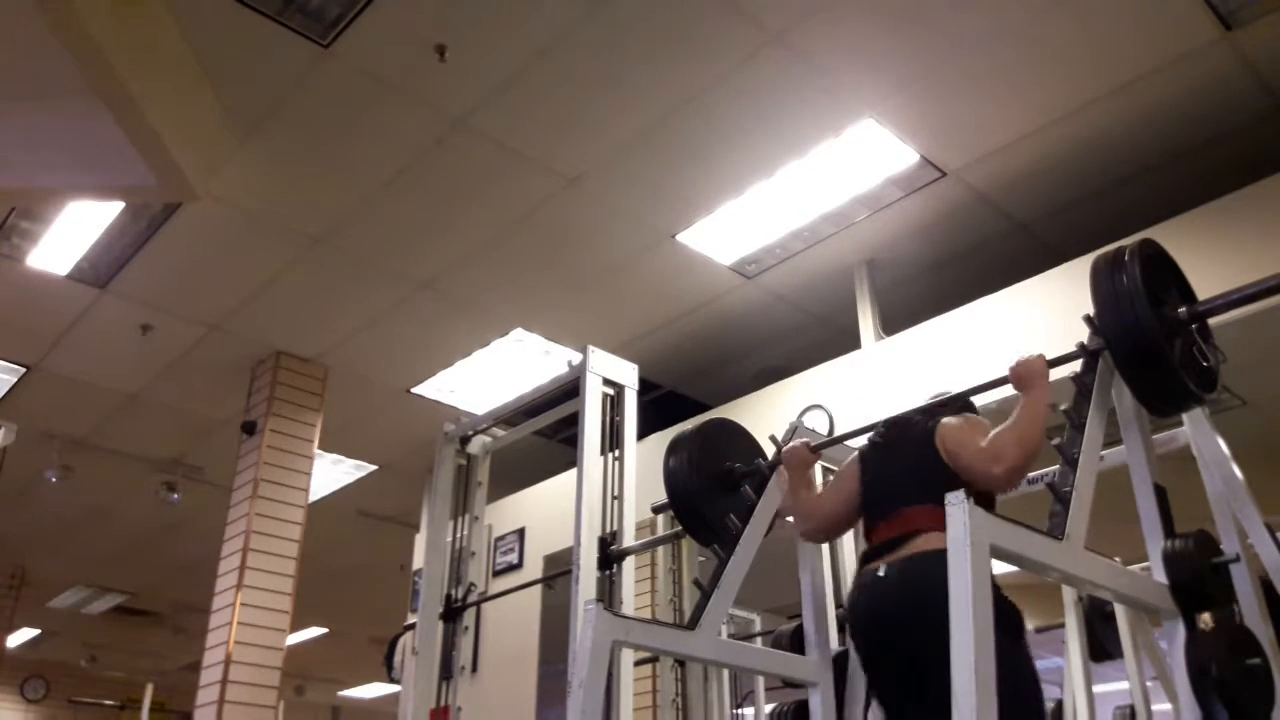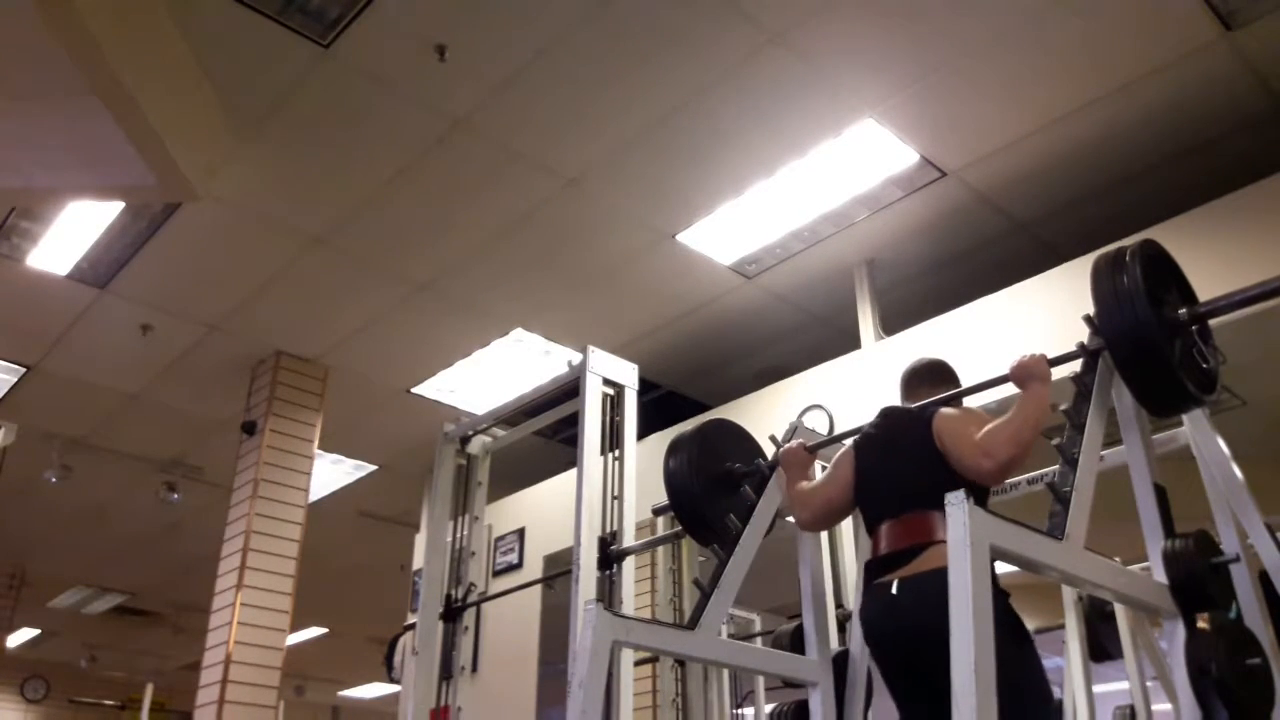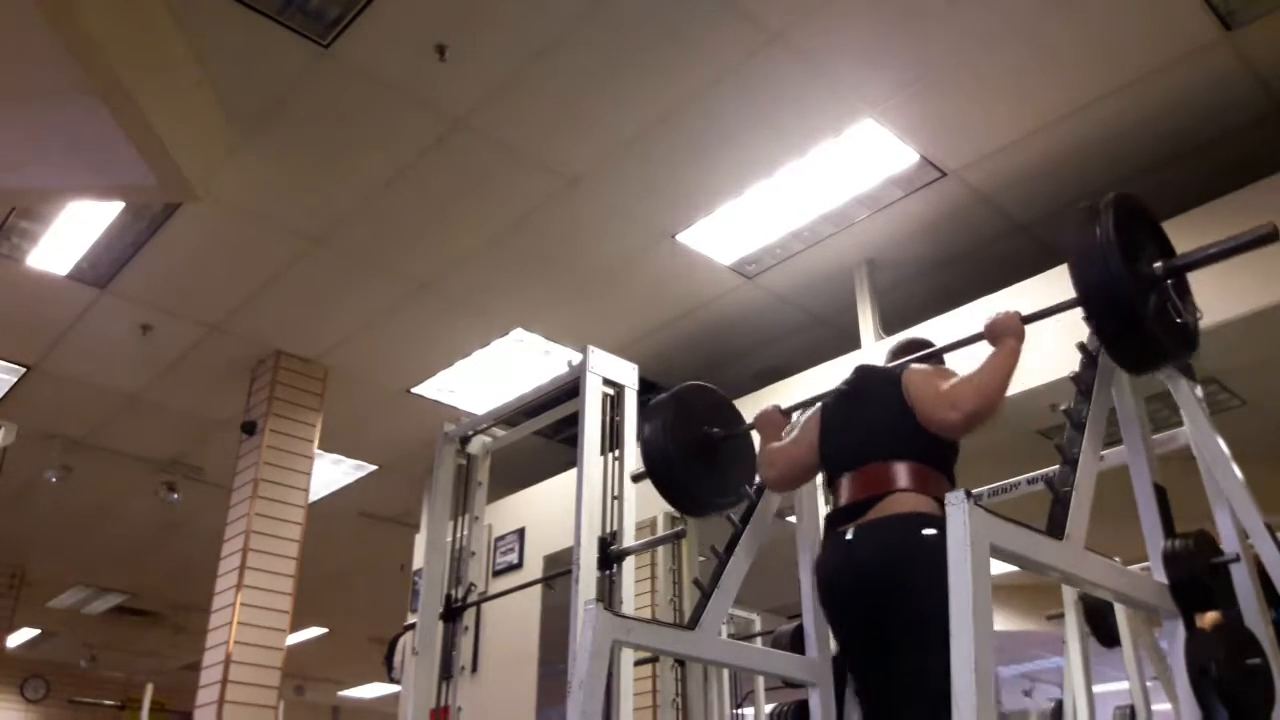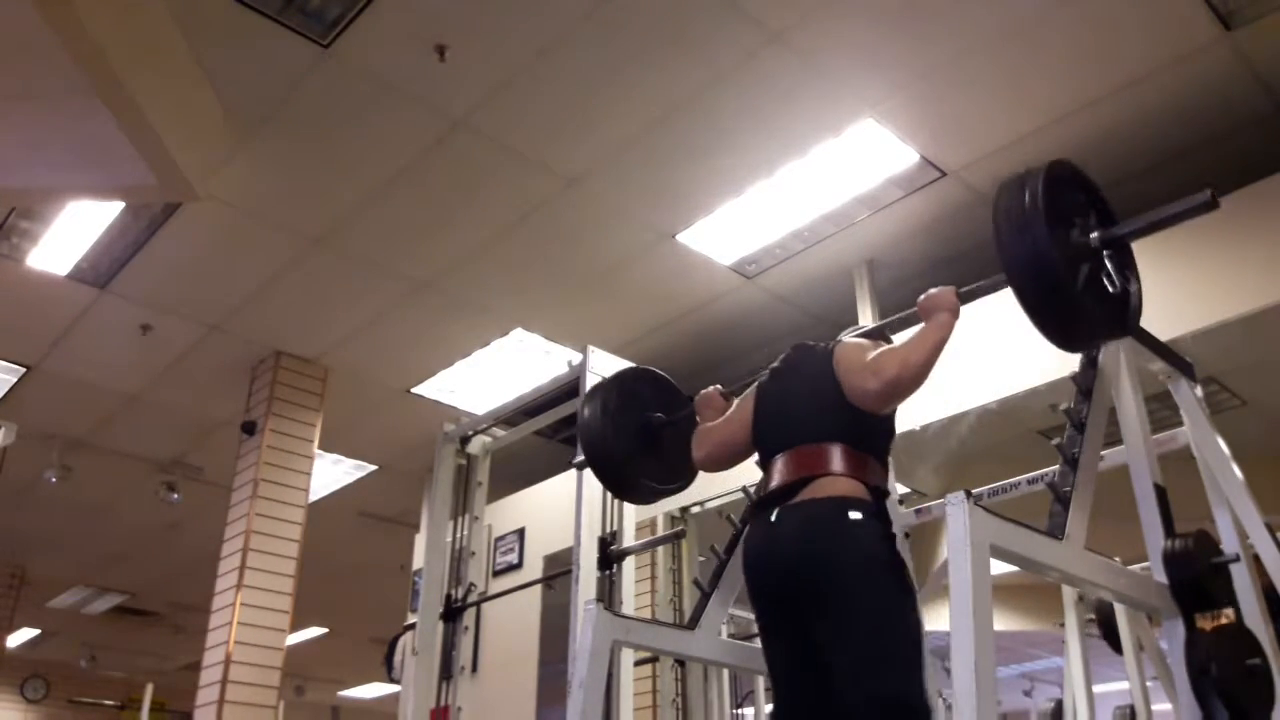
dt=0.7s
person 1, frame 1
left shoulder: (870, 454)
right shoulder: (958, 429)
left elbow: (813, 523)
right elbow: (1002, 464)
left wrist: (798, 471)
right wrist: (1035, 388)
left hip: (871, 601)
right hip: (940, 585)
person 1, frame 2
left shoulder: (862, 446)
right shoulder: (954, 421)
left elbow: (809, 512)
right elbow: (994, 458)
left wrist: (797, 469)
right wrist: (1035, 386)
left hip: (883, 610)
right hip: (949, 596)
person 1, frame 3
left shoulder: (834, 405)
right shoulder: (924, 377)
left elbow: (775, 471)
right elbow: (960, 410)
left wrist: (771, 432)
right wrist: (1008, 342)
left hip: (839, 561)
right hip: (910, 546)
person 1, frame 4
left shoulder: (774, 383)
right shoulder: (856, 354)
left elbow: (707, 452)
right elbow: (885, 378)
left wrist: (711, 414)
right wrist: (941, 317)
left hip: (768, 544)
right hip: (838, 530)
